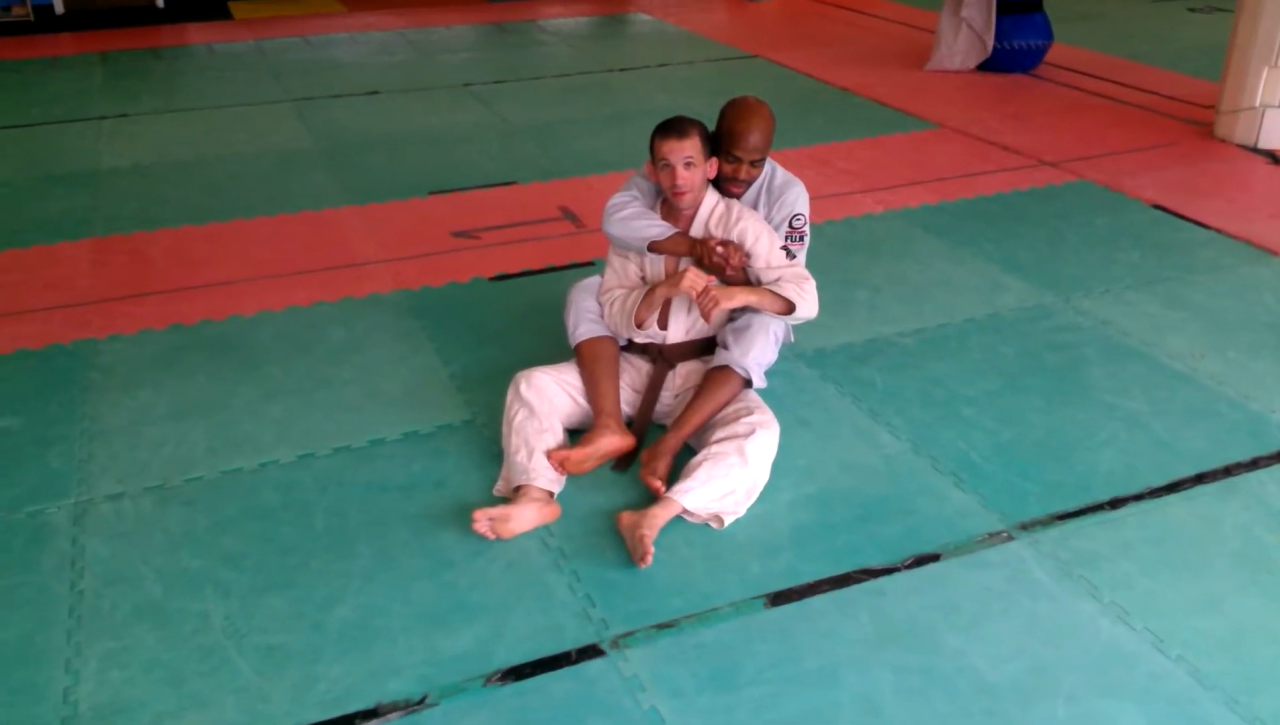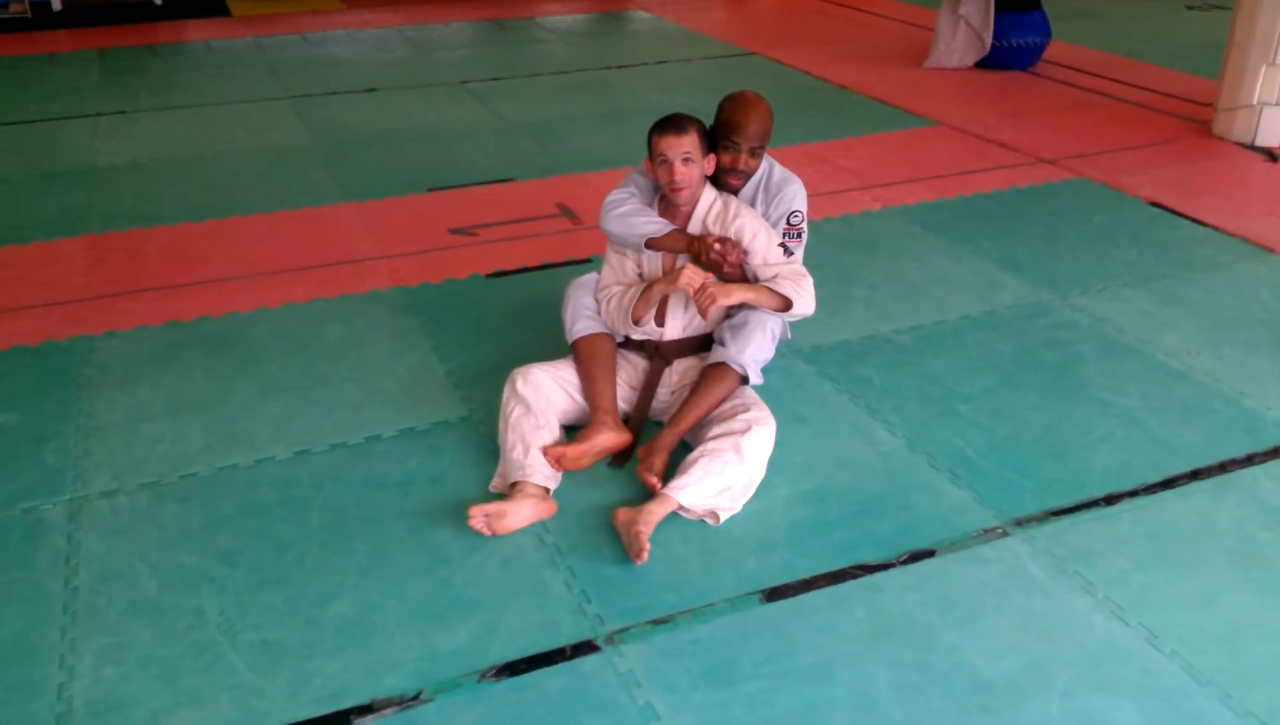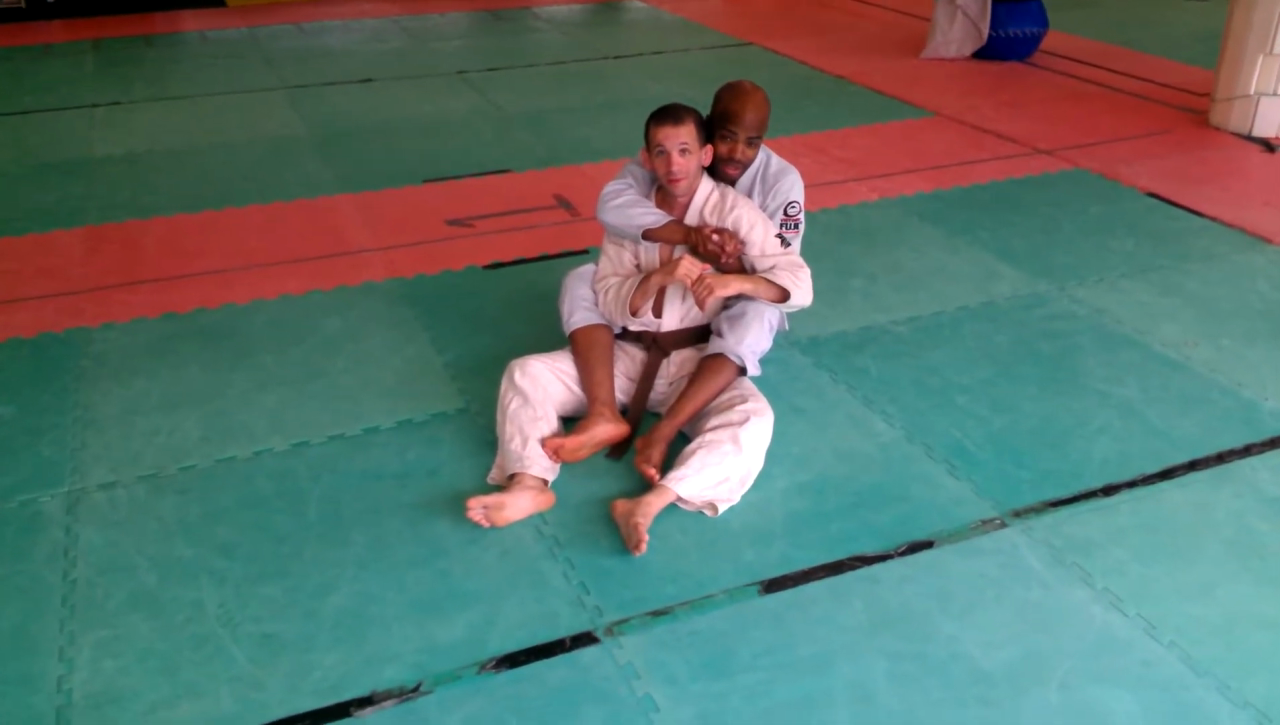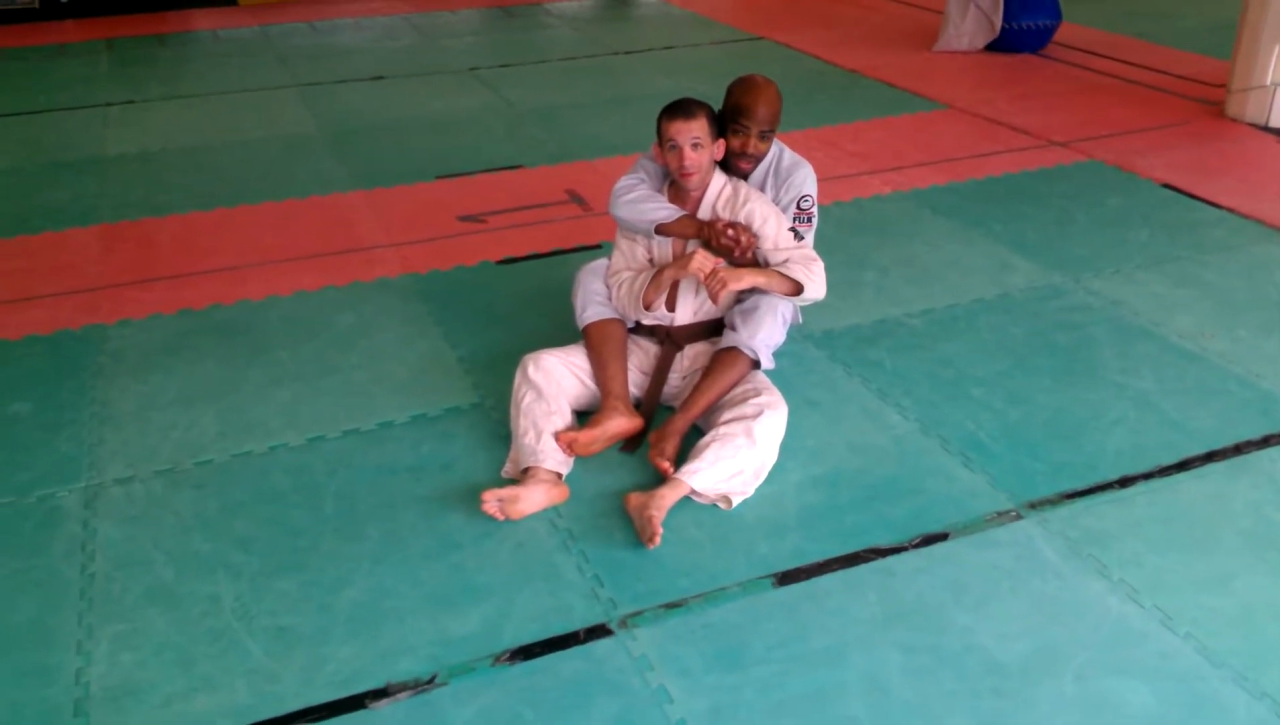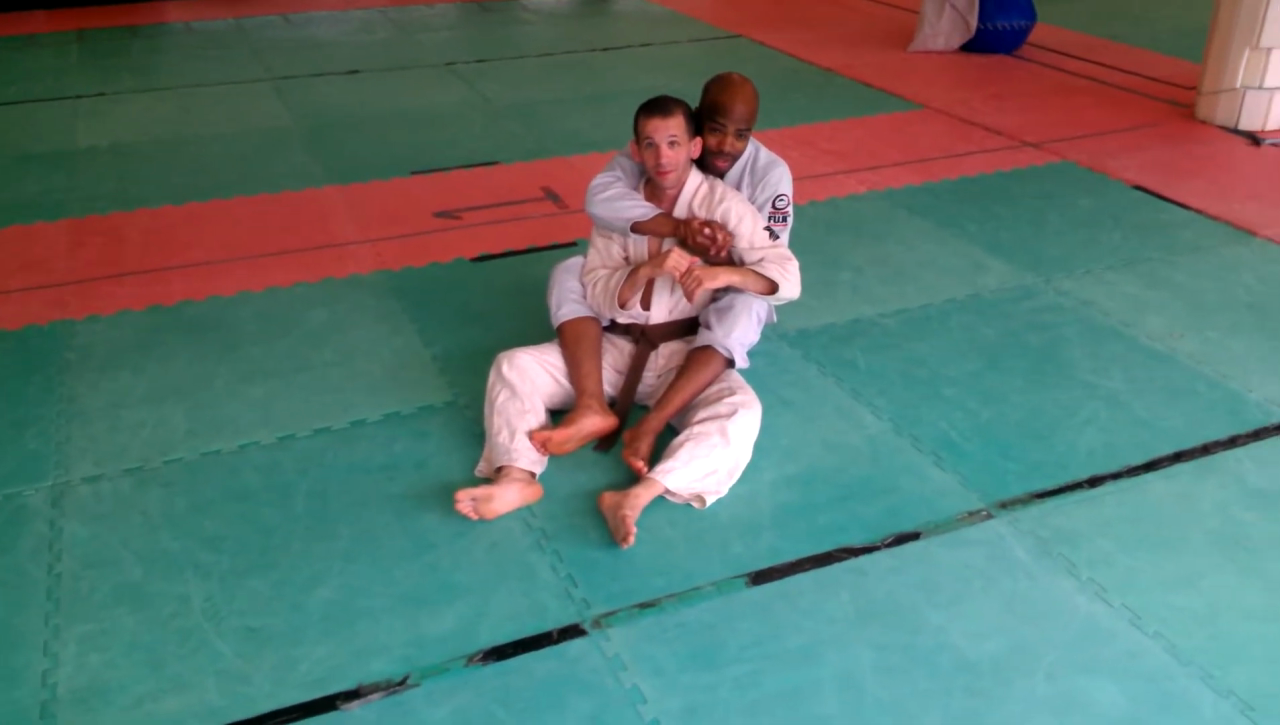
dt=0.2s
person 1, frame 1
left shoulder: (739, 224)
left elbow: (804, 297)
right elbow: (615, 317)
left wrist: (739, 295)
right wrist: (664, 289)
left hip: (704, 373)
right hip: (635, 366)
left knee: (758, 432)
right knee: (532, 385)
left ankle: (653, 517)
right ankle: (534, 498)
person 1, frame 2
left shoulder: (736, 221)
left elbow: (802, 294)
right elbow: (612, 313)
left wrist: (736, 291)
right wrist: (662, 286)
left hip: (702, 370)
right hip: (632, 363)
left knee: (754, 428)
right knee: (529, 382)
left ankle: (649, 513)
right ankle: (531, 493)
person 1, frame 3
left shoulder: (733, 212)
left elbow: (799, 285)
right elbow: (610, 305)
left wrist: (734, 282)
right wrist: (659, 277)
left hip: (699, 362)
right hip: (629, 354)
left knee: (751, 419)
right knee: (527, 374)
left ankle: (648, 504)
right ankle: (529, 485)
person 1, frame 4
left shoulder: (746, 206)
left elbow: (812, 278)
right elbow: (623, 299)
left wrist: (748, 276)
right wrist: (672, 271)
left hip: (712, 355)
right hip: (643, 348)
left knee: (766, 412)
right knee: (540, 368)
left ankle: (662, 497)
right ankle: (543, 479)
person 1, frame 5
left shoulder: (722, 205)
left elbow: (787, 278)
right elbow: (598, 297)
left wrist: (723, 275)
right wrist: (648, 270)
left hip: (687, 354)
right hip: (617, 346)
left knee: (740, 412)
right knee: (514, 366)
left ankle: (635, 497)
right ankle: (516, 478)
person 2, frame 1
left shoulder: (787, 193)
right elbow: (618, 215)
left wrist: (736, 276)
right wrist: (694, 246)
left hip: (731, 316)
left knee: (763, 331)
right knee: (587, 294)
left ankle: (667, 446)
right ankle: (609, 427)
person 2, frame 2
left shoulder: (784, 190)
right elbow: (616, 212)
left wrist: (734, 273)
right wrist: (692, 243)
left hip: (729, 313)
left knee: (760, 328)
right knee: (585, 291)
left ankle: (664, 442)
right ankle: (606, 423)
person 2, frame 3
left shoulder: (781, 181)
right elbow: (613, 203)
left wrist: (731, 265)
right wrist: (689, 234)
left hip: (726, 304)
left knee: (758, 319)
right knee: (582, 282)
left ankle: (661, 433)
right ankle: (604, 415)
person 2, frame 4
left shoulder: (794, 174)
right elbow: (625, 198)
left wrist: (744, 258)
right wrist: (702, 228)
left hip: (740, 297)
left knee: (771, 312)
right knee: (594, 276)
left ankle: (675, 427)
right ankle: (618, 408)
person 2, frame 5
left shoulder: (770, 173)
right elbow: (601, 196)
left wrist: (719, 255)
right wrist: (678, 227)
left hip: (715, 297)
left knee: (746, 311)
right knee: (570, 274)
left ankle: (650, 426)
right ankle: (592, 407)
